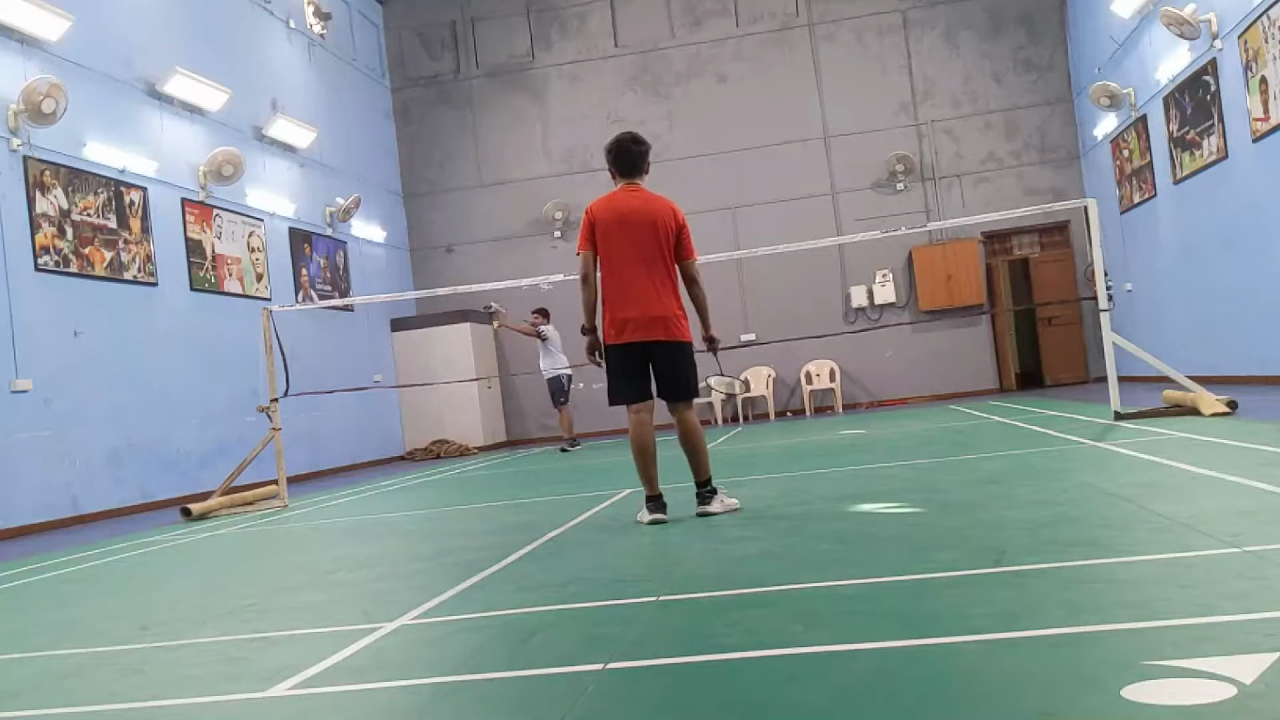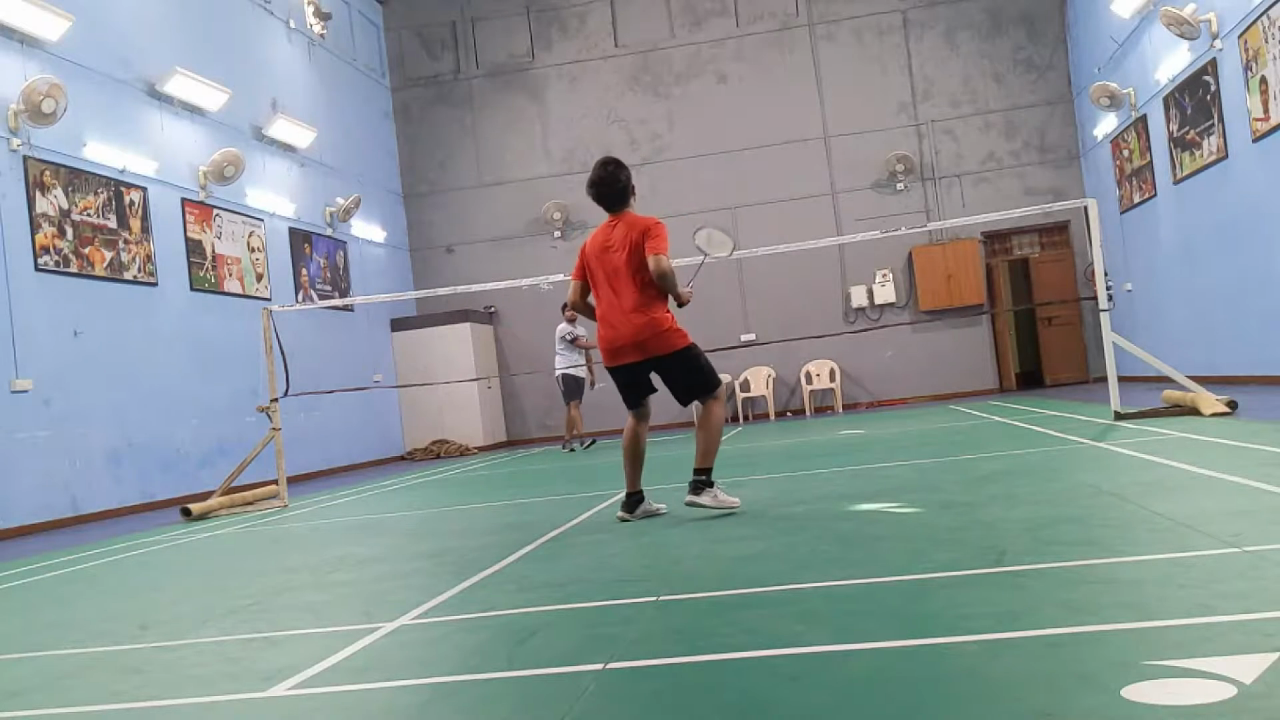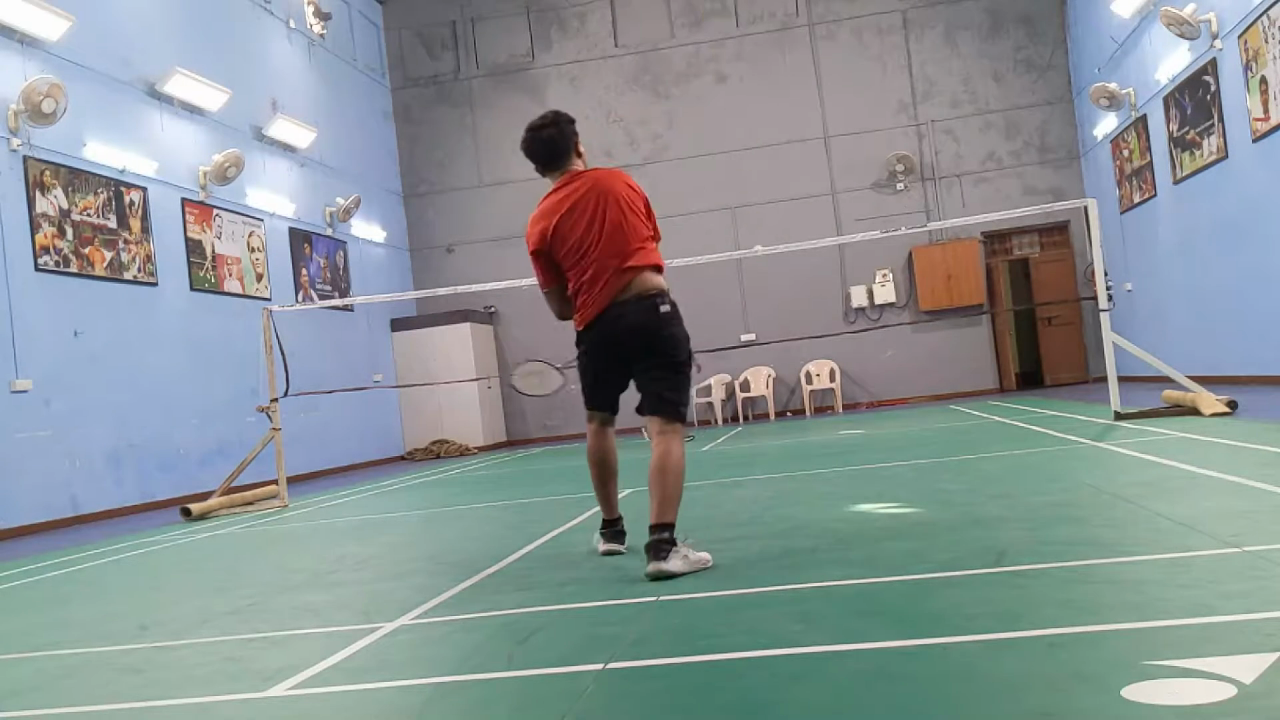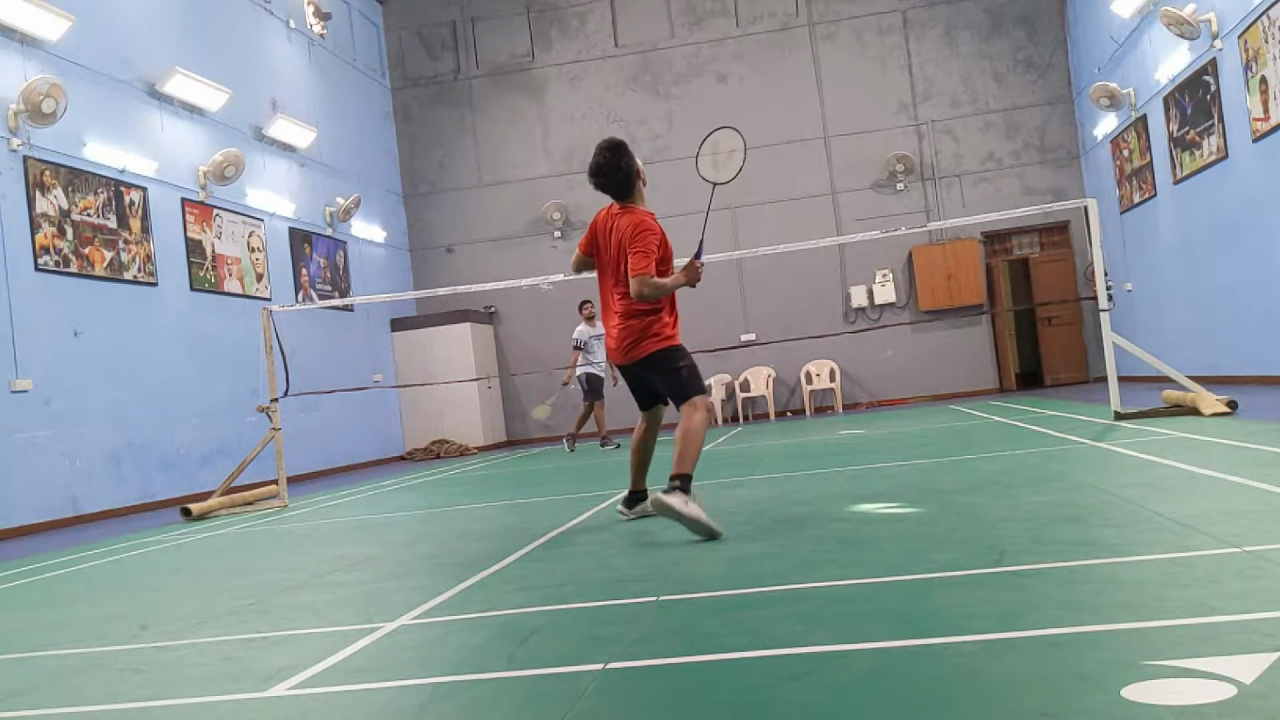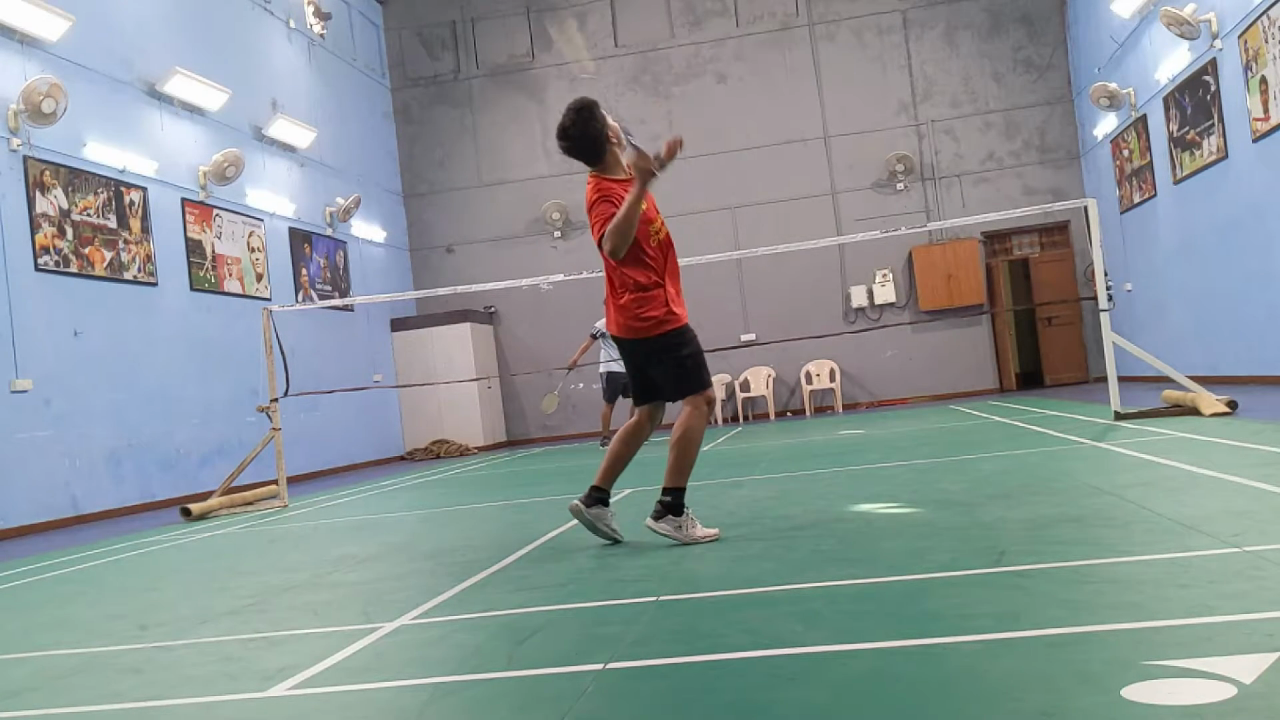
dt=1s
person 1, frame 1
left shoulder: (596, 212)
right shoulder: (669, 210)
left elbow: (587, 276)
right elbow: (691, 276)
left wrist: (590, 329)
right wrist: (706, 325)
left hip: (620, 330)
right hip: (669, 326)
left knee: (638, 412)
right knee: (682, 409)
left ankle: (654, 502)
right ankle: (706, 494)
person 1, frame 2
left shoulder: (590, 244)
right shoulder: (649, 227)
left elbow: (575, 301)
right elbow: (658, 268)
right wrist: (678, 295)
left hip: (614, 347)
right hip: (658, 336)
left knee: (638, 414)
right knee: (714, 398)
left ankle: (633, 499)
right ankle: (704, 484)
person 1, frame 3
left shoulder: (540, 222)
right shoulder: (619, 183)
left elbow: (558, 305)
right elbow: (652, 244)
left hip: (596, 324)
right hip: (651, 306)
left knee: (599, 423)
right knee: (667, 430)
left ankle: (612, 528)
right ankle: (663, 544)
person 1, frame 4
left shoulder: (604, 219)
right shoulder: (644, 227)
left elbow: (578, 264)
right elbow: (642, 289)
right wrist: (682, 277)
left hip: (622, 341)
right hip: (653, 338)
left knee: (652, 414)
right knee: (696, 407)
left ankle: (636, 497)
right ankle: (678, 493)
person 1, frame 5
left shoulder: (612, 180)
right shoulder: (605, 194)
right elbow: (614, 247)
left wrist: (656, 163)
right wrist: (638, 188)
left hip: (632, 318)
right hip: (655, 315)
left knee: (647, 414)
right knee: (699, 400)
left ankle: (595, 497)
right ankle: (670, 509)
